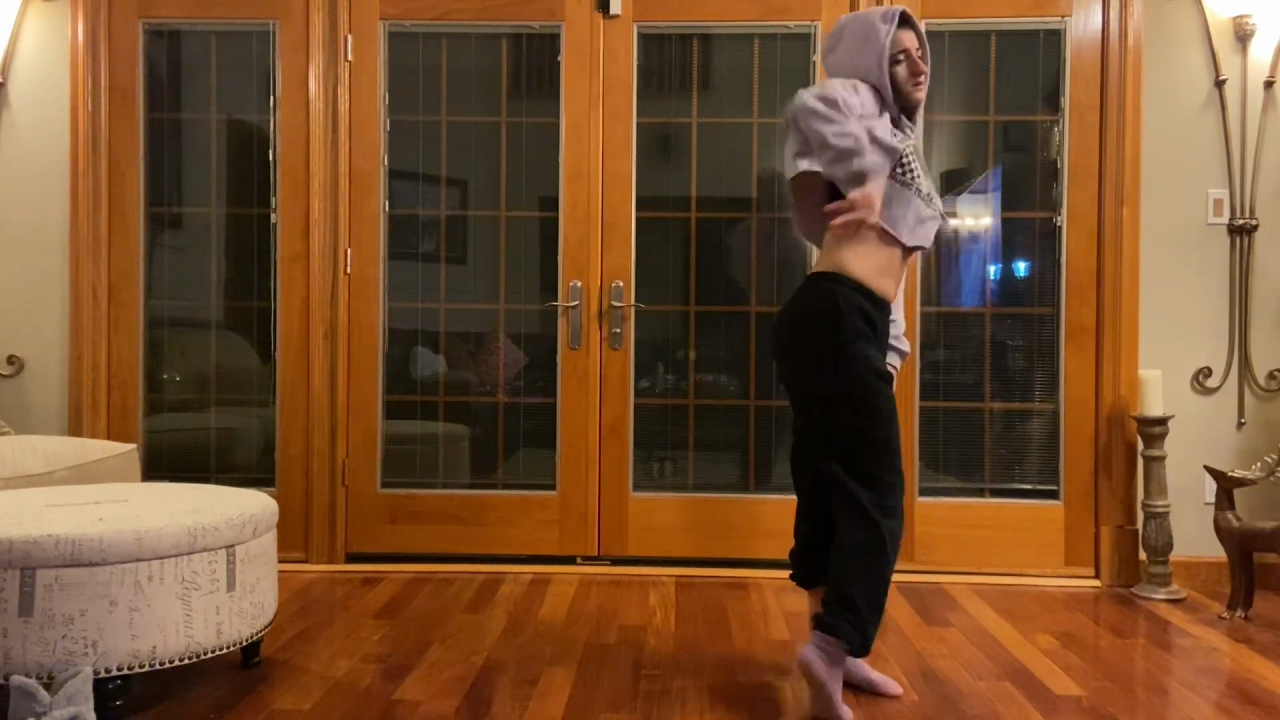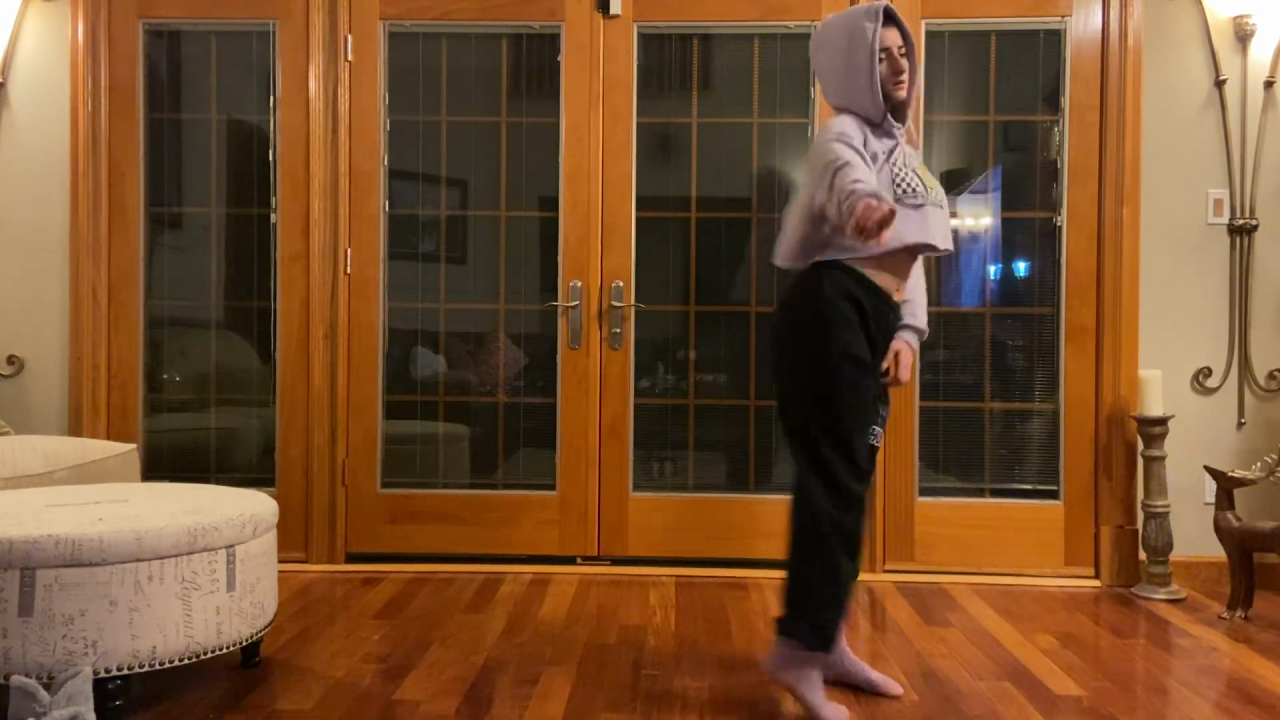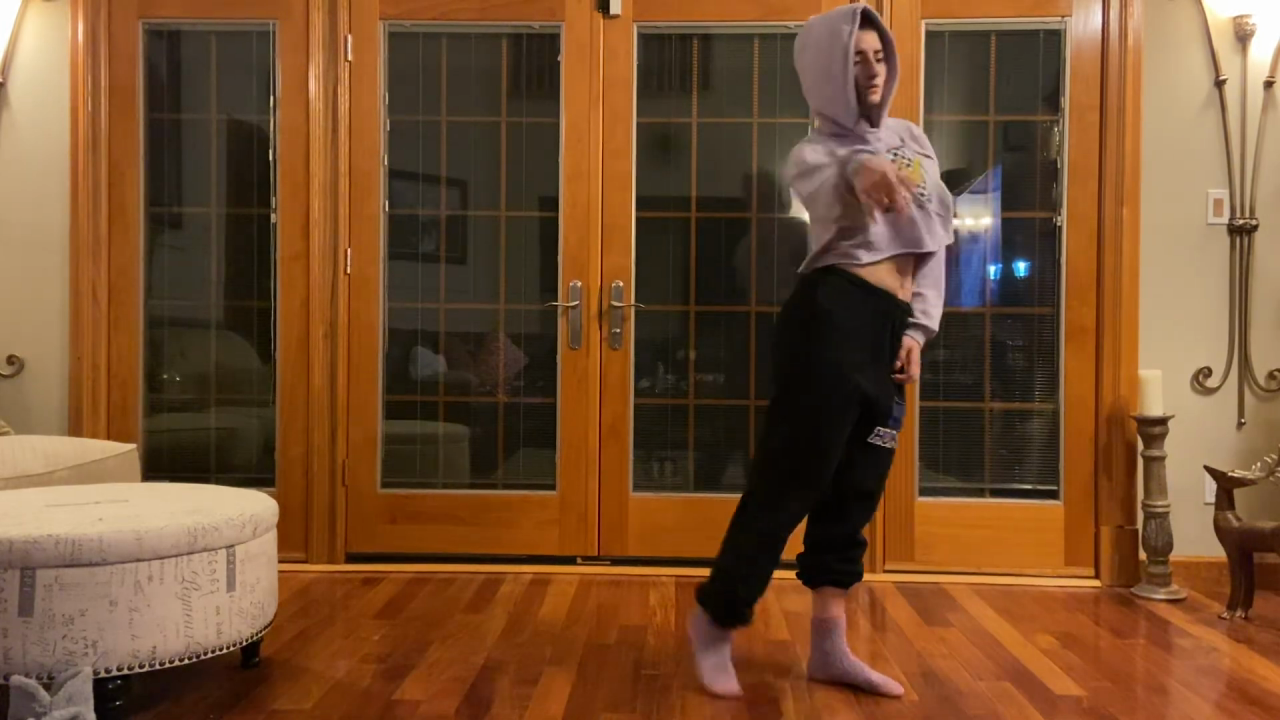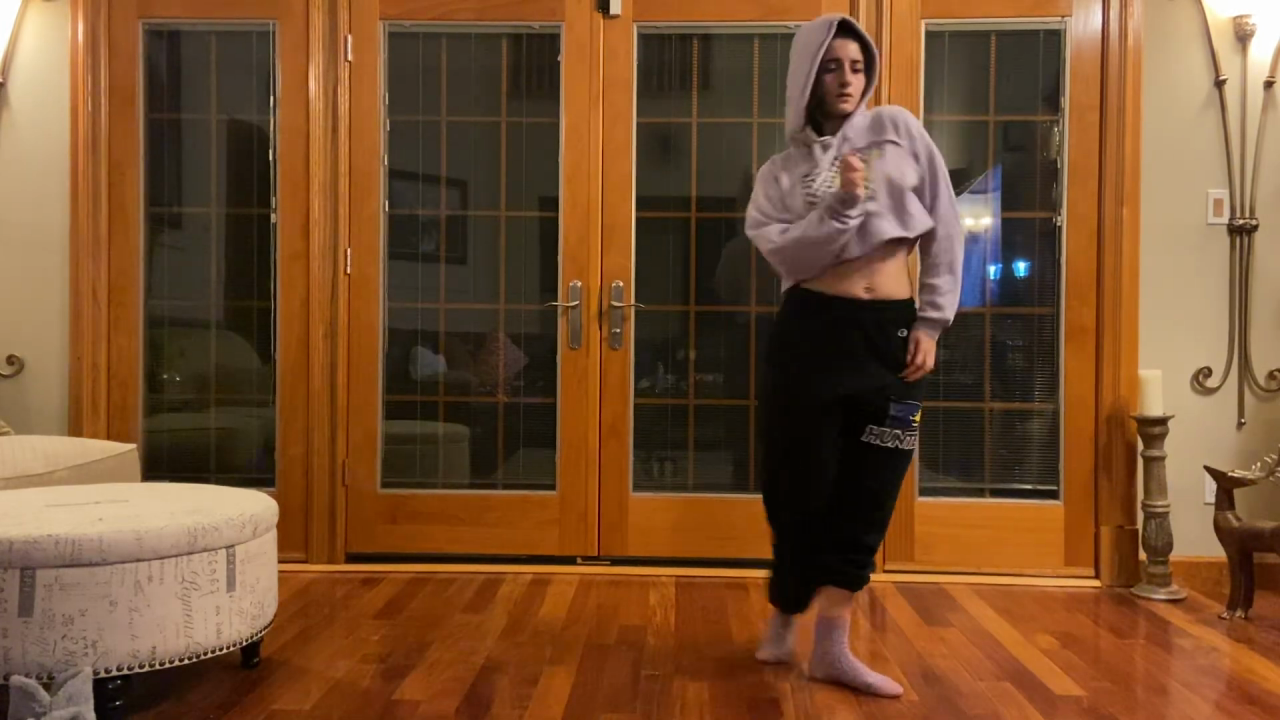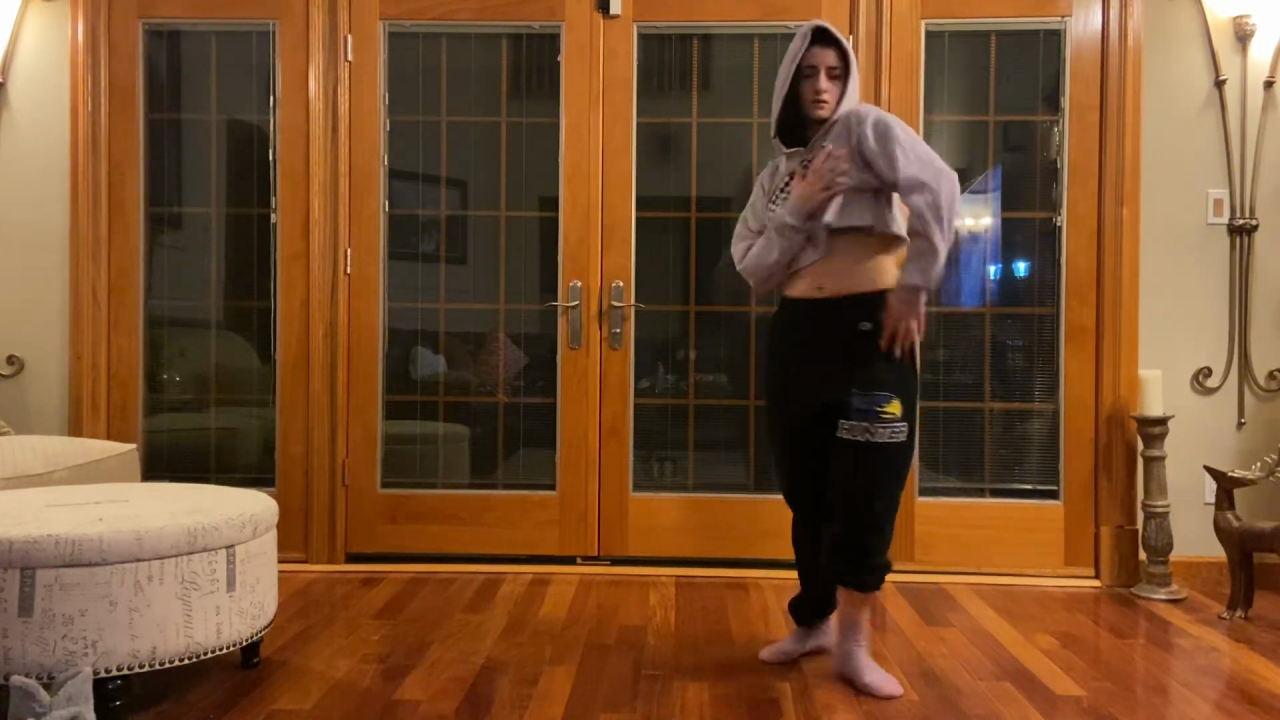
dt=0.2s
person 1, frame 1
left shoulder: (895, 143)
right shoulder: (862, 112)
right elbow: (810, 107)
left wrist: (891, 351)
right wrist: (861, 182)
left hip: (850, 325)
right hip: (835, 319)
left knee: (834, 487)
right knee: (873, 489)
left ankle: (837, 646)
right ankle: (832, 643)
person 1, frame 2
left shoulder: (896, 145)
right shoulder: (842, 134)
left elbow: (911, 254)
right elbow: (845, 174)
left wrist: (906, 330)
right wrist: (858, 203)
left hip: (868, 325)
right hip: (831, 312)
left knee: (843, 485)
right knee: (832, 478)
left ankle: (825, 646)
right ankle: (798, 655)
person 1, frame 3
left shoulder: (913, 140)
right shoulder: (817, 152)
left elbow: (933, 245)
right elbow: (846, 222)
left wrist: (919, 327)
right wrist: (875, 189)
left hip: (889, 329)
right hip: (830, 316)
left knee: (852, 492)
right knee: (792, 475)
left ankle: (830, 648)
right ankle: (715, 620)
person 1, frame 4
left shoulder: (897, 130)
right shoulder: (780, 171)
left elbow: (943, 231)
right elbow: (785, 252)
left wrist: (932, 319)
right wrist: (841, 197)
left hip: (890, 333)
right hip: (810, 330)
left knee: (865, 495)
right knee: (797, 487)
left ankle: (831, 646)
right ankle: (787, 607)
person 1, frame 5
left shoulder: (866, 129)
right shoulder: (776, 172)
left elbow: (937, 185)
right elbow: (753, 269)
left wrist: (913, 290)
right wrist: (798, 208)
left hip: (869, 327)
right hip: (797, 332)
left knee: (865, 491)
right knee: (808, 490)
left ankle: (851, 643)
right ankle: (814, 621)
